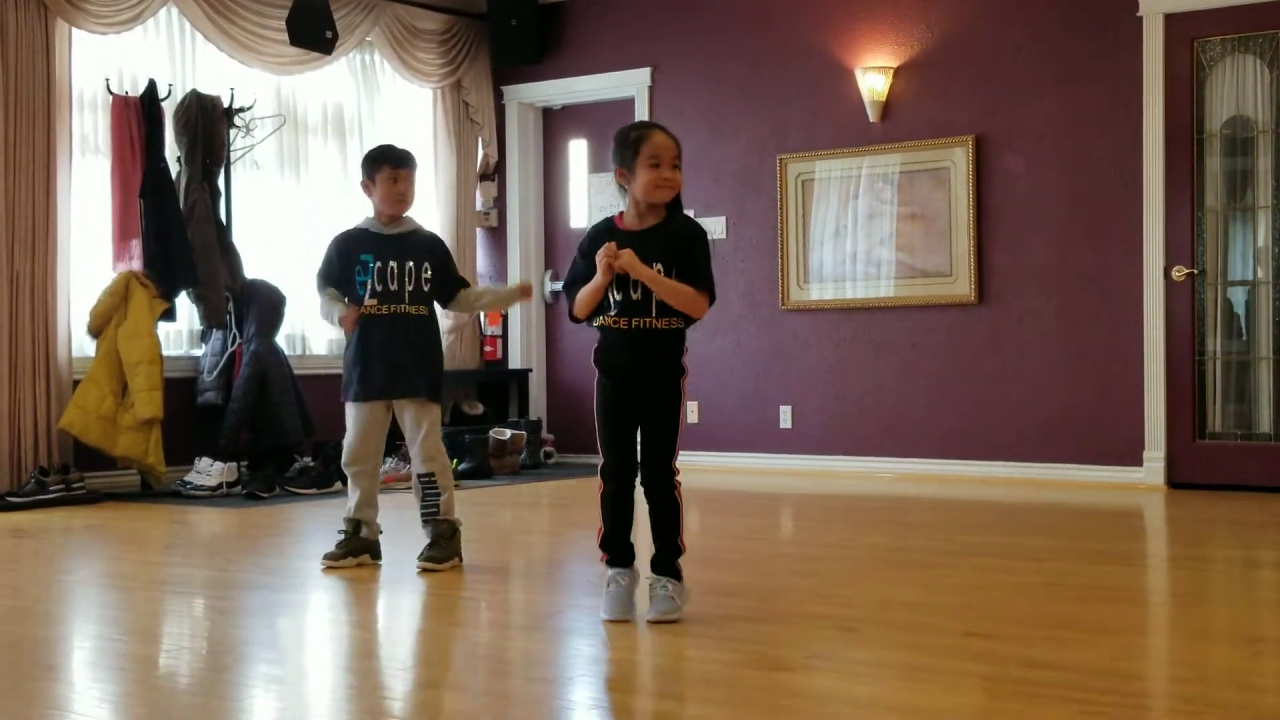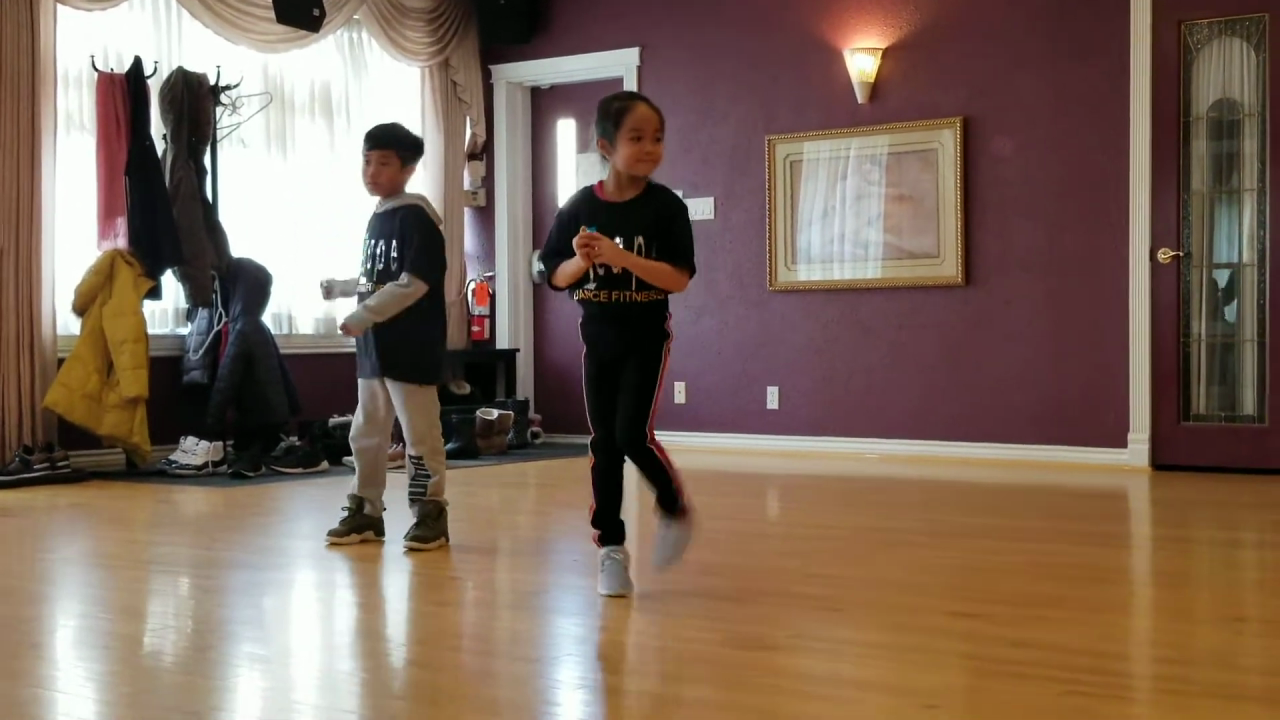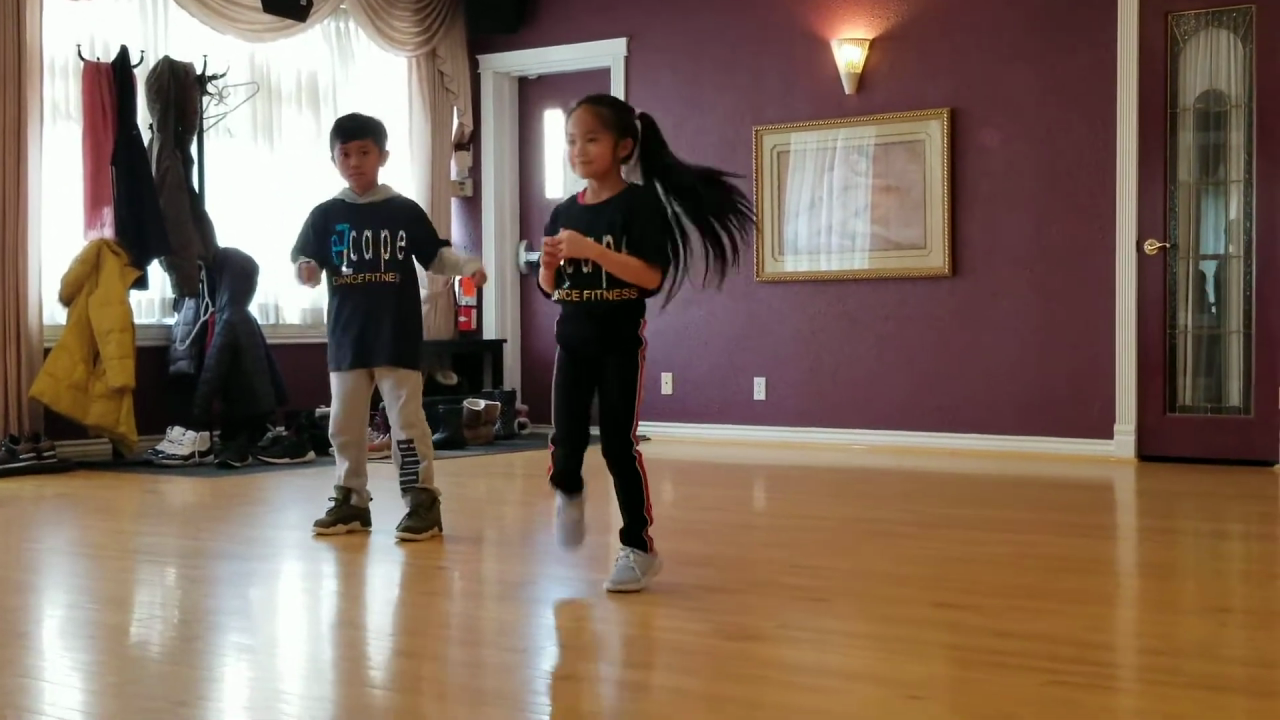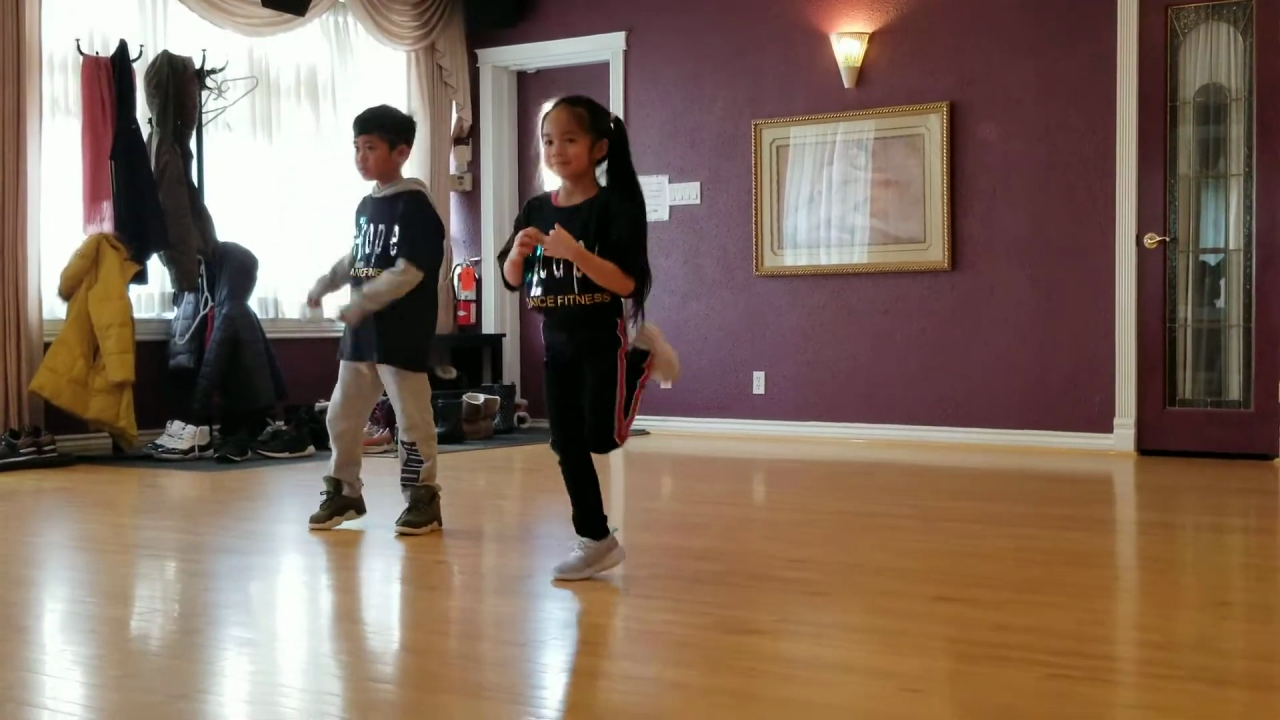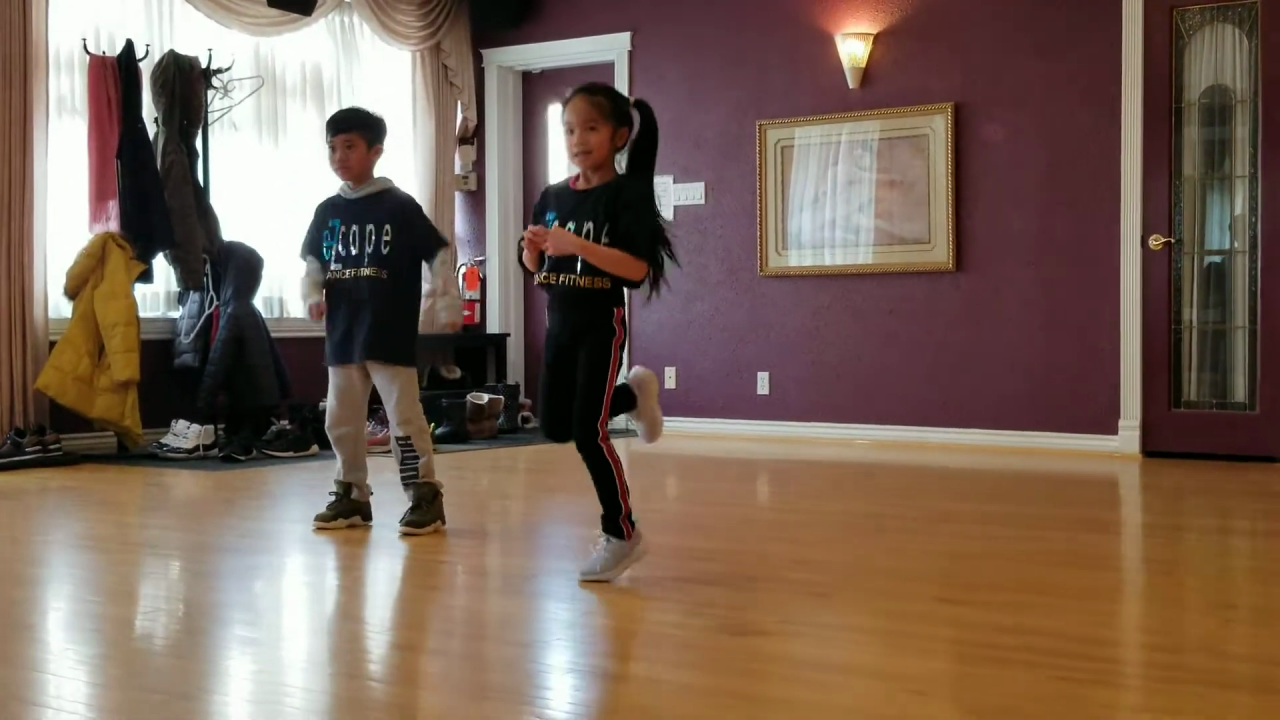
dt=0.5s
person 1, frame 1
left shoulder: (685, 234)
right shoulder: (600, 237)
left elbow: (698, 305)
right elbow: (578, 311)
left wrist: (642, 271)
right wrist: (602, 275)
left hip: (664, 370)
right hip: (613, 369)
left knee: (659, 473)
right knee: (616, 470)
left ankle: (668, 575)
right ankle: (619, 569)
person 1, frame 2
left shoulder: (665, 205)
right shoulder: (580, 208)
left elbow: (679, 279)
right elbow: (557, 279)
left wrist: (619, 257)
right wrist: (580, 259)
left hip: (647, 338)
right hip: (599, 338)
left knee: (634, 435)
right knee: (603, 445)
left ankle: (675, 511)
right ankle: (611, 547)
person 1, frame 3
left shoulder: (640, 204)
right shoulder: (563, 212)
left elbow: (652, 276)
right elbow: (547, 287)
left wrist: (593, 251)
right wrist: (551, 261)
left hip: (621, 338)
right hip: (573, 337)
left knee: (618, 443)
right knee: (566, 441)
left ankle: (639, 547)
right ankle: (568, 492)
person 1, frame 4
left shoulder: (614, 209)
right shoulder: (535, 209)
left elbow: (627, 283)
right elbow: (510, 279)
left wrist: (575, 254)
right wrist: (519, 252)
left hip: (602, 335)
right hip: (556, 340)
left knee: (600, 437)
right knee: (567, 444)
left ankle: (641, 355)
right ankle: (595, 539)
person 1, frame 5
left shoulder: (627, 194)
right shoulder: (553, 197)
left elbow: (639, 268)
right elbow: (535, 266)
left wrist: (580, 244)
right wrist: (532, 245)
left hip: (602, 325)
right hip: (560, 324)
left knee: (589, 430)
right knee: (555, 425)
left ankle: (622, 535)
right ankle: (632, 394)
person 2, frame 1
left shoulder: (429, 245)
right shoulder: (347, 244)
left elbow: (458, 296)
right elbow: (328, 297)
left wrist: (508, 293)
right wrist: (339, 313)
left hip: (419, 370)
right hip: (366, 369)
left knee: (427, 452)
right knee: (359, 455)
left ankle: (443, 533)
right ankle: (361, 533)
person 2, frame 2
left shoulder: (417, 220)
right shoulder: (377, 220)
left elbow: (412, 285)
left wrist: (362, 316)
right wrist: (342, 286)
left hip: (412, 350)
right hip: (374, 349)
left knee: (420, 433)
right knee: (366, 435)
left ankle: (431, 513)
right ankle: (366, 511)
person 2, frame 3
left shoulder: (406, 212)
right shoulder: (326, 215)
left elbow: (437, 255)
right elbow: (307, 263)
left wrist: (468, 265)
right wrist: (306, 270)
left hip: (398, 338)
right hip: (347, 338)
left knee: (407, 421)
right knee: (344, 425)
left ankle: (423, 503)
right ankle: (352, 501)
person 2, frame 4
left shoulder: (416, 206)
right shoulder: (367, 205)
left elbow: (410, 270)
left wrist: (362, 299)
right wrist: (325, 283)
left hip: (402, 335)
right hip: (362, 335)
left knee: (412, 419)
right knee: (342, 416)
left ankle: (423, 498)
right ankle: (343, 492)
person 2, frame 5
left shoulder: (399, 206)
right shoulder: (327, 210)
left elbow: (437, 254)
right elbow: (314, 264)
left wrist: (451, 301)
right wrist: (312, 294)
left hip: (389, 335)
right hip: (343, 334)
left knee: (405, 416)
right knee: (341, 420)
left ankle: (425, 496)
right ankle: (352, 495)
